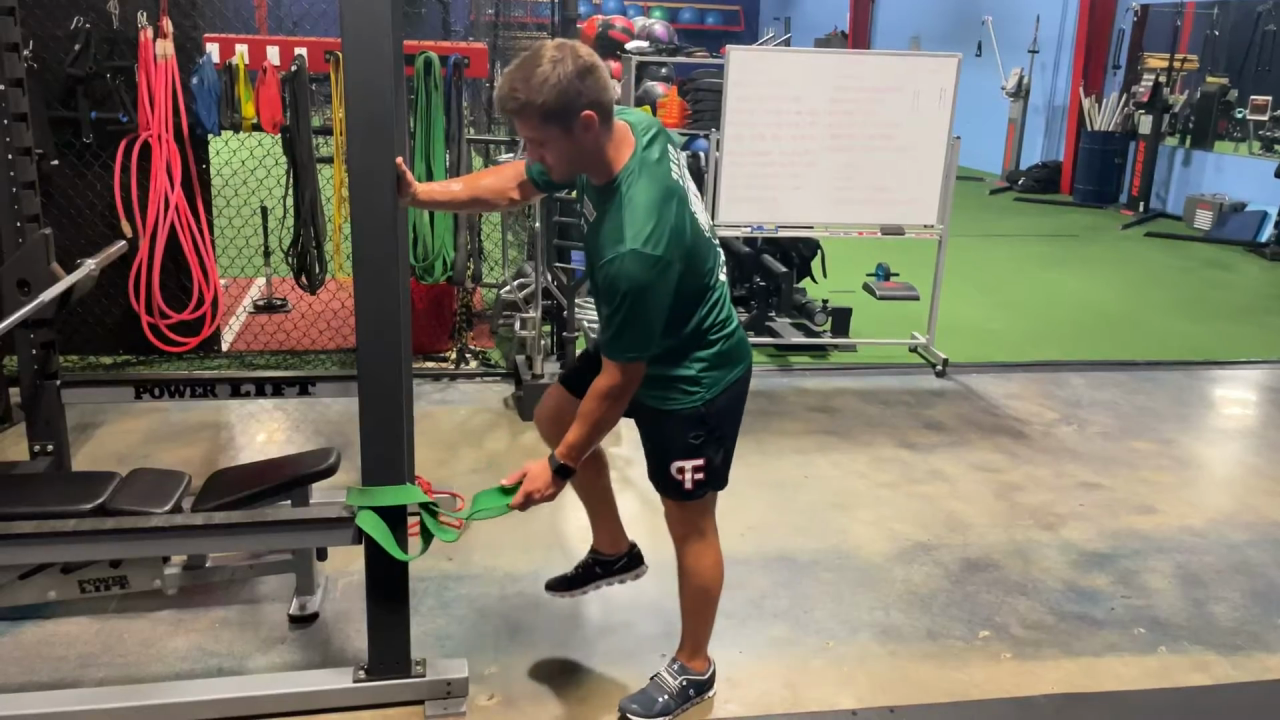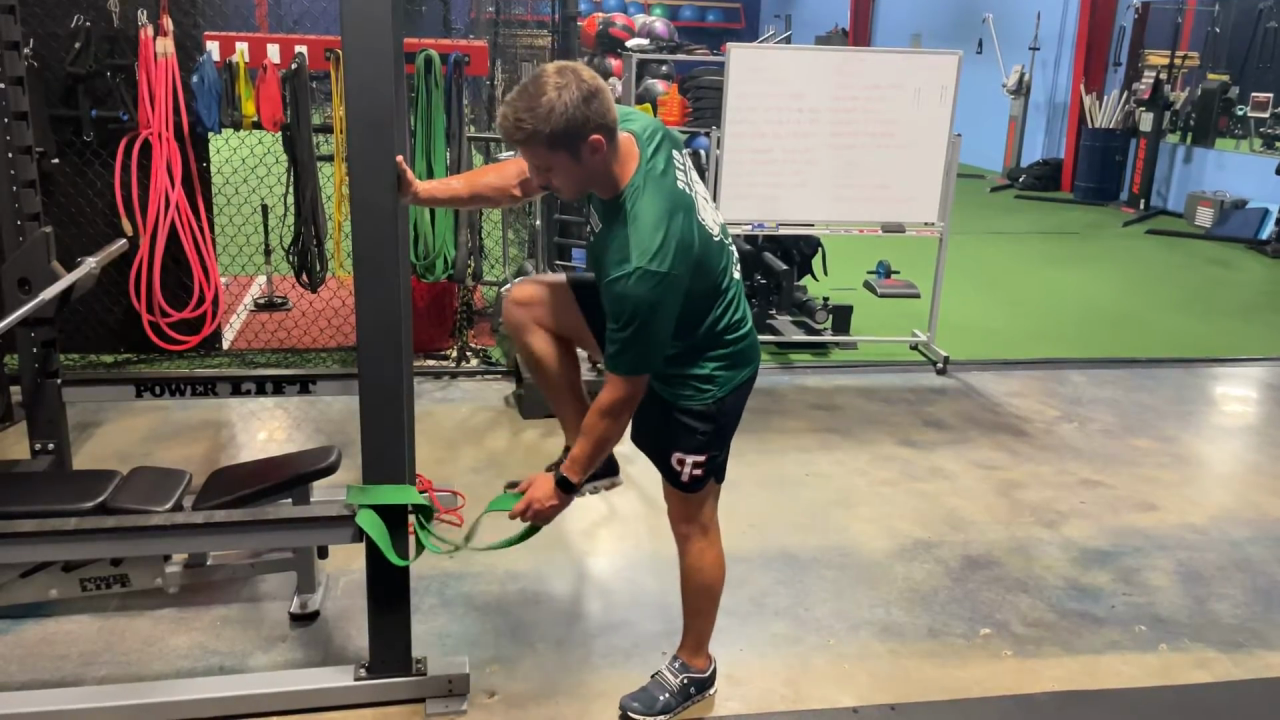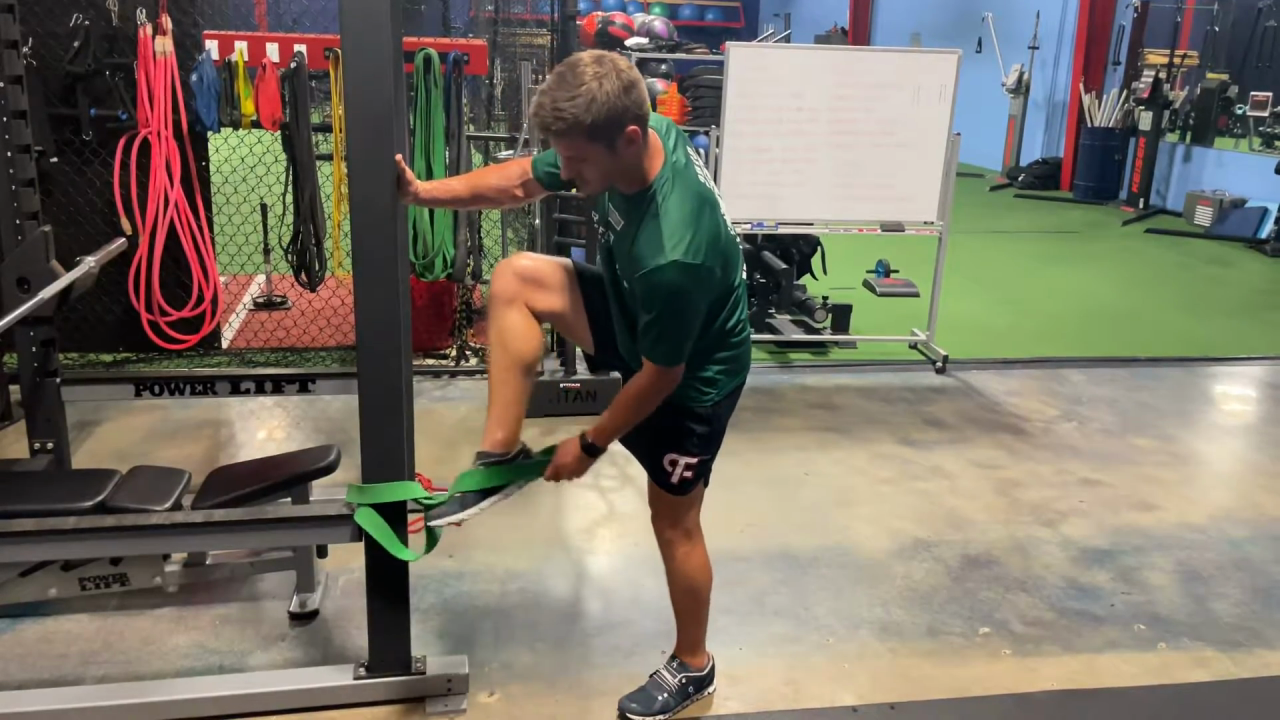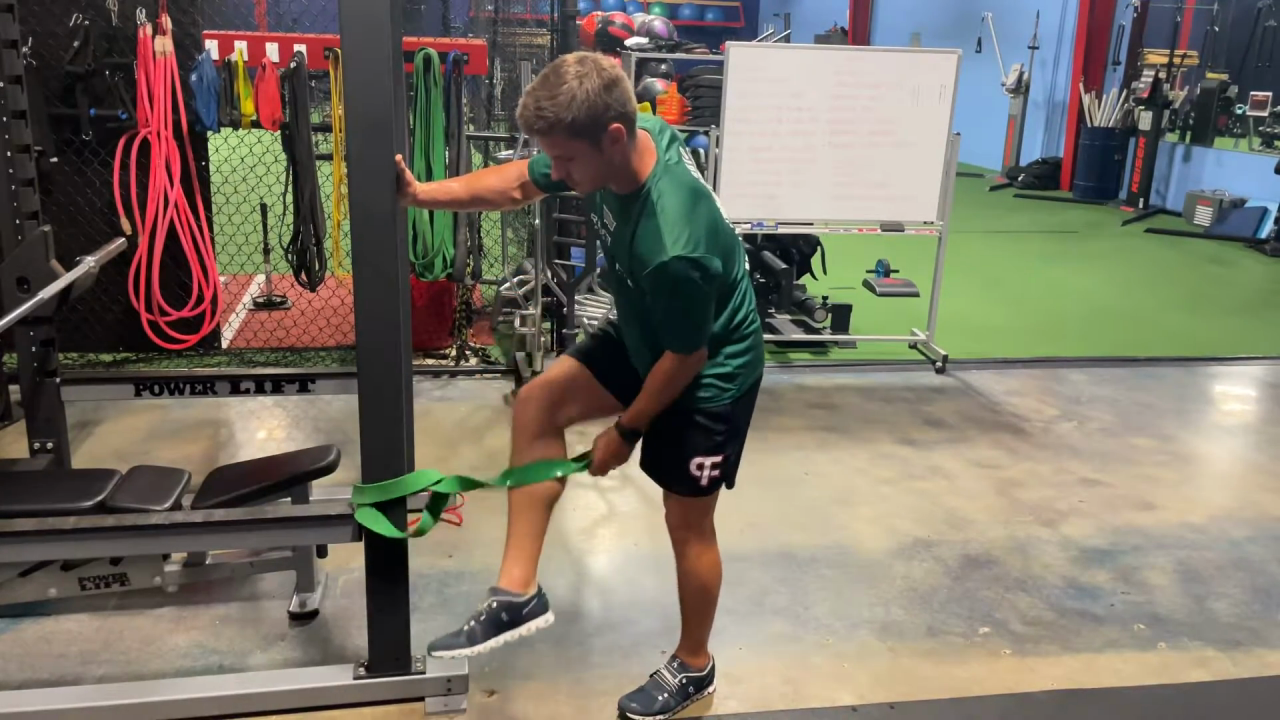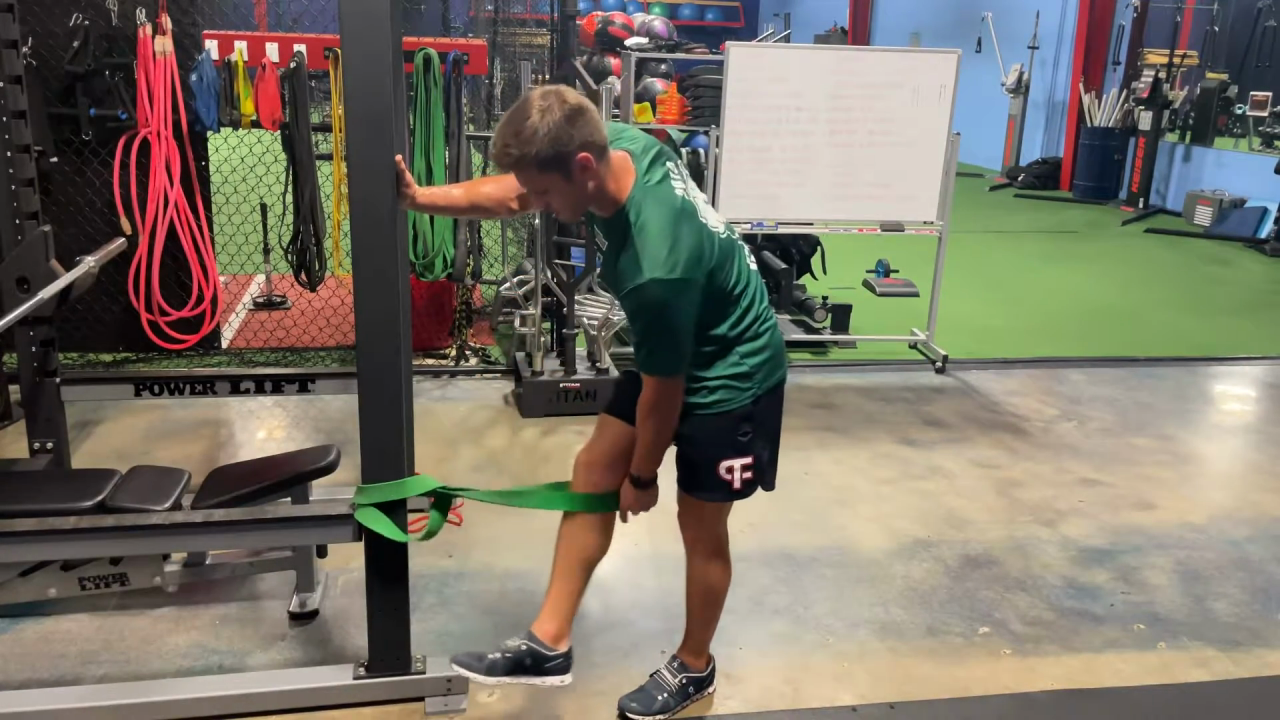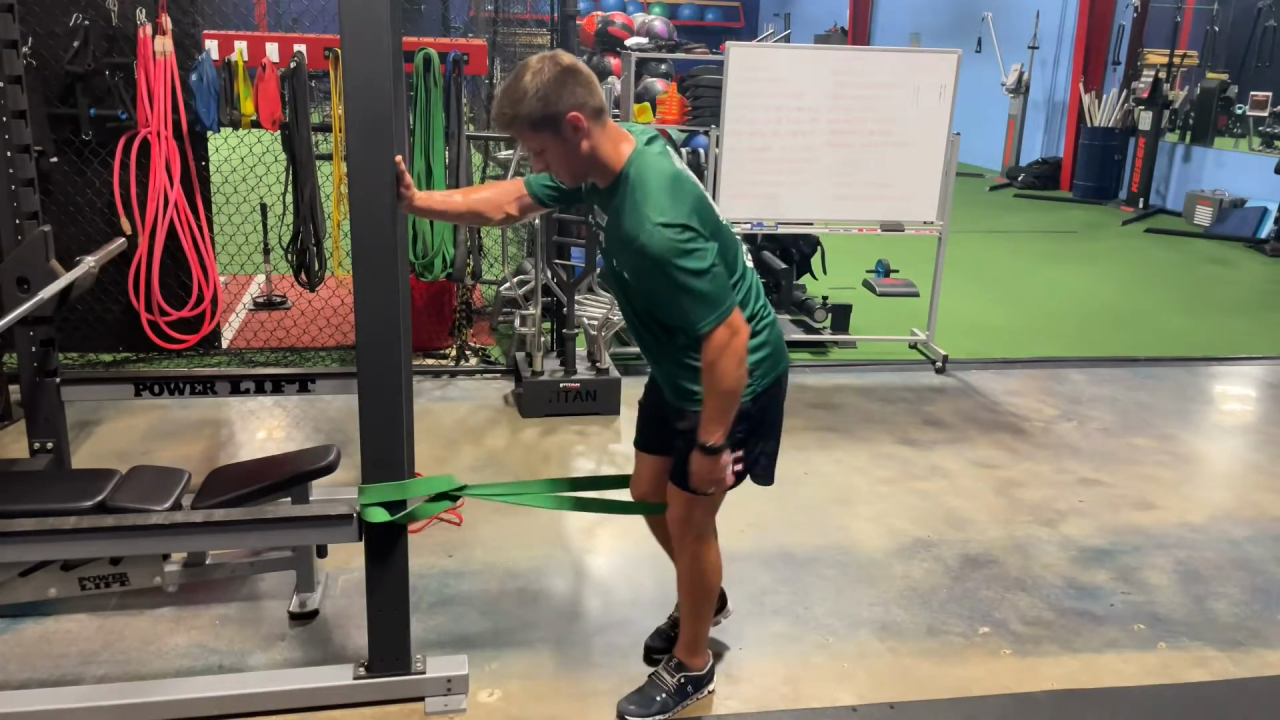
dt=0.7s
person 1, frame 1
left shoulder: (634, 248)
right shoulder: (627, 126)
left elbow: (620, 380)
right elbow: (515, 185)
left wrist: (559, 466)
right wrist: (421, 194)
left hip: (695, 376)
right hip: (648, 343)
left knee: (687, 521)
right knee: (551, 417)
right ankle: (613, 550)
person 1, frame 2
left shoulder: (643, 263)
right shoulder: (629, 128)
left elbow: (624, 392)
right elbow: (515, 182)
left wrist: (567, 481)
right wrist: (424, 191)
left hip: (702, 367)
right hip: (657, 325)
left knee: (690, 518)
right knee: (524, 302)
left ankle: (694, 667)
right ankle: (588, 453)
person 1, frame 3
left shoulder: (674, 255)
right shoulder: (635, 135)
left elbow: (660, 375)
right elbow: (521, 180)
left wrist: (589, 445)
right wrist: (424, 191)
left hip: (693, 374)
right hip: (635, 315)
left knee: (672, 521)
right knee: (514, 278)
left ankle: (693, 666)
right ankle: (501, 456)
person 1, frame 4
left shoulder: (674, 247)
right shoulder: (620, 140)
left elbow: (685, 361)
right elbow: (517, 184)
left wrist: (625, 433)
right wrist: (423, 193)
left hip: (709, 373)
right hip: (643, 338)
left knee: (686, 521)
right knee: (535, 405)
left ankle: (693, 666)
right ankle: (516, 596)
person 1, frame 5
left shoulder: (655, 267)
right shoulder: (619, 144)
left elbow: (664, 392)
right elbow: (513, 194)
left wrist: (642, 476)
right wrist: (421, 197)
left hip: (730, 374)
right hip: (672, 355)
left knee: (700, 524)
right knee: (592, 472)
left ankle: (693, 666)
right ankle: (546, 643)
person 1, frame 6
left shoulder: (659, 220)
right shoulder: (598, 164)
left elbow: (727, 335)
right elbow: (513, 201)
left wrist: (712, 445)
right wrist: (417, 202)
left hip: (731, 381)
right hip: (675, 369)
left knee: (688, 514)
right knee: (649, 494)
left ankle: (690, 665)
right ankle: (704, 602)
